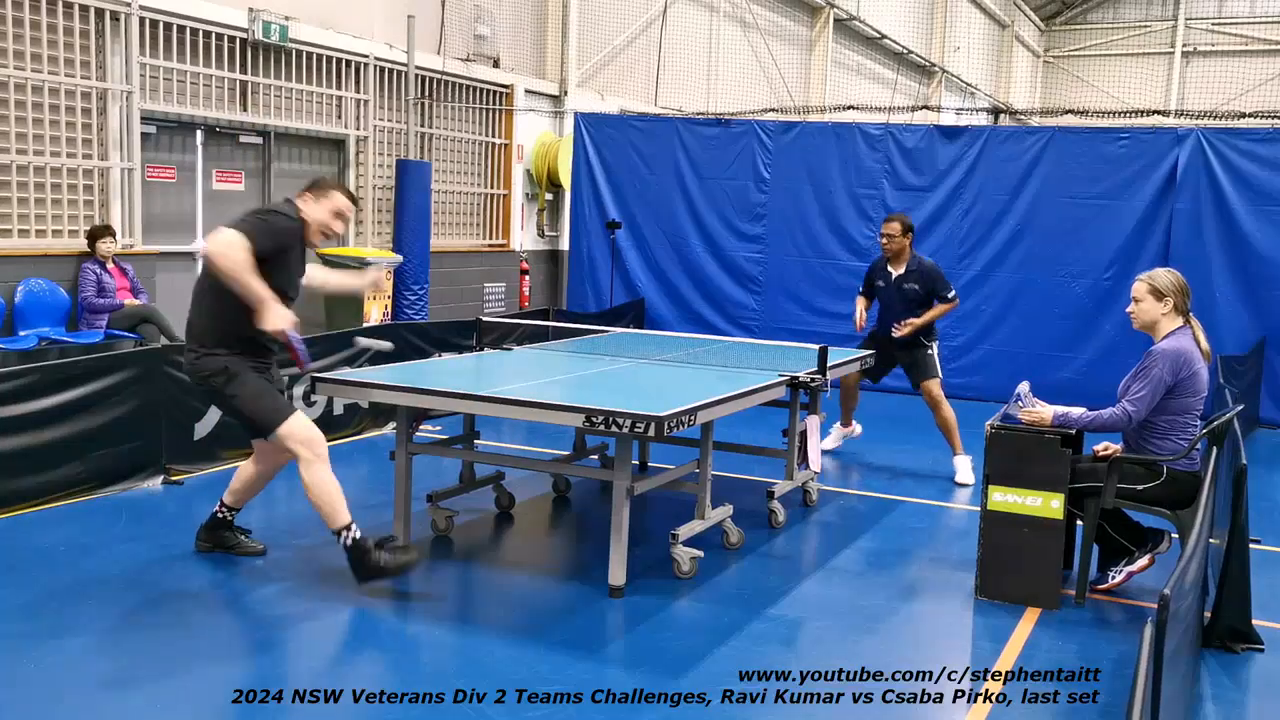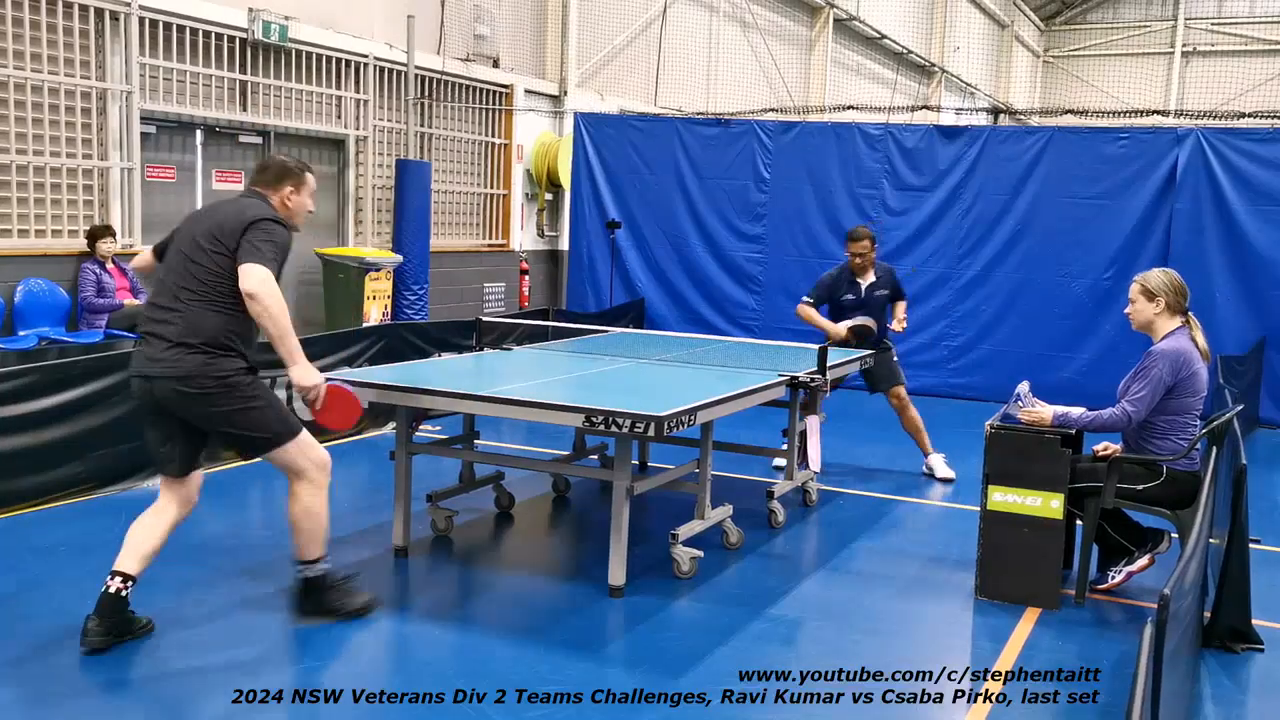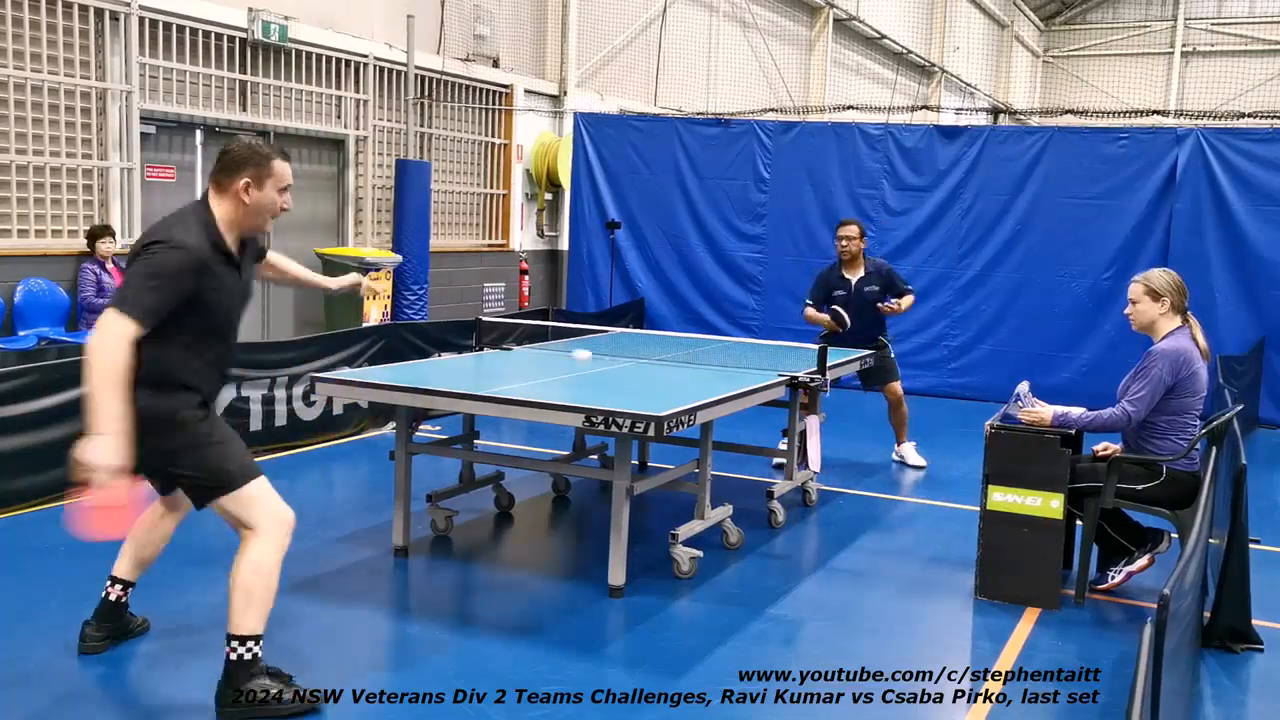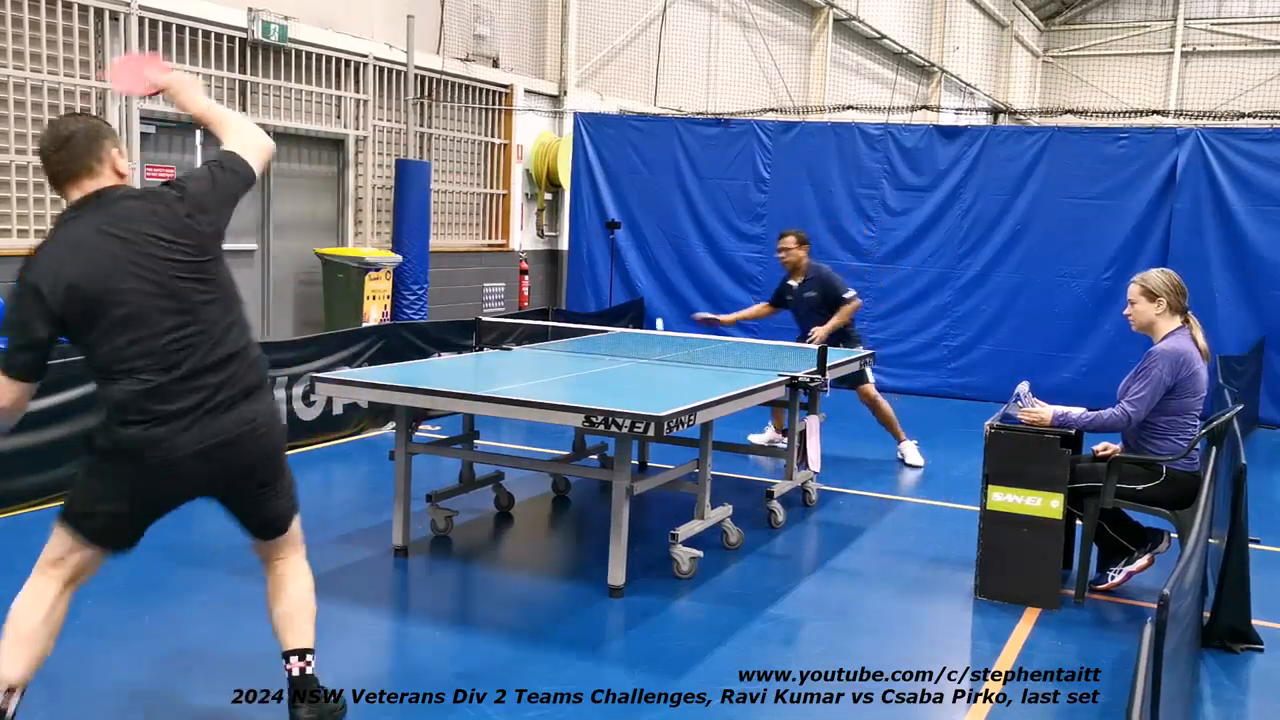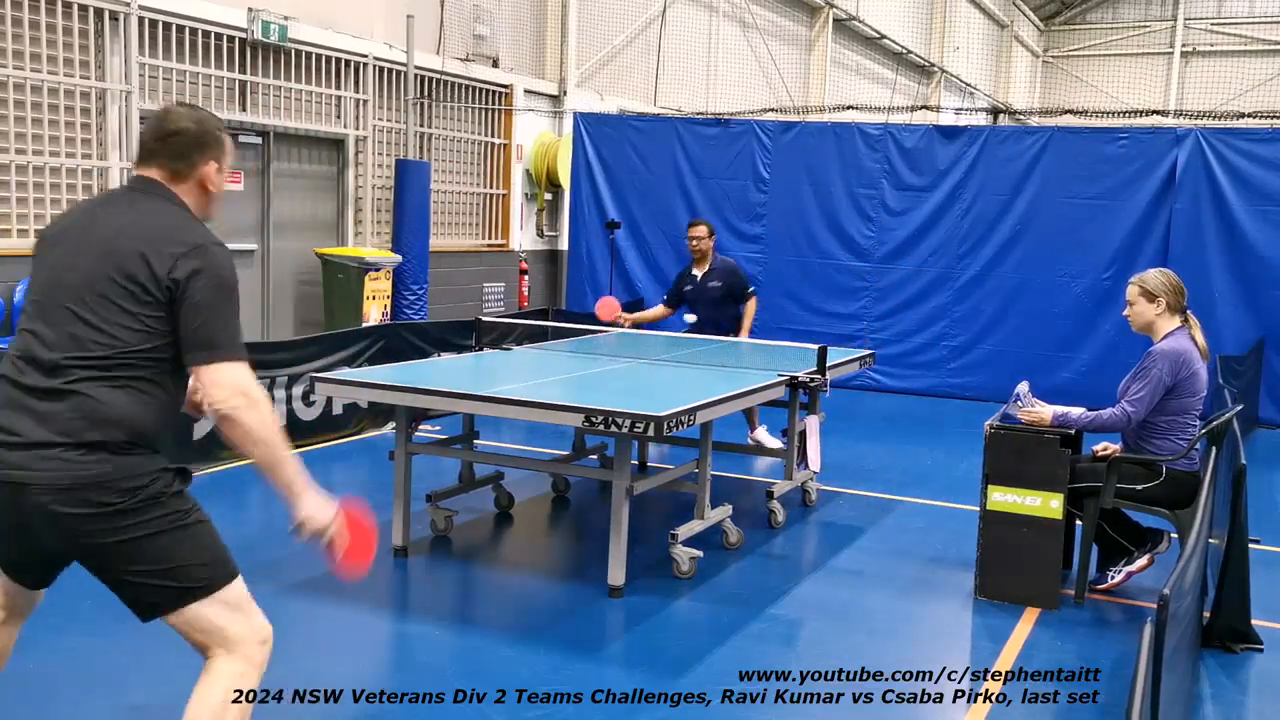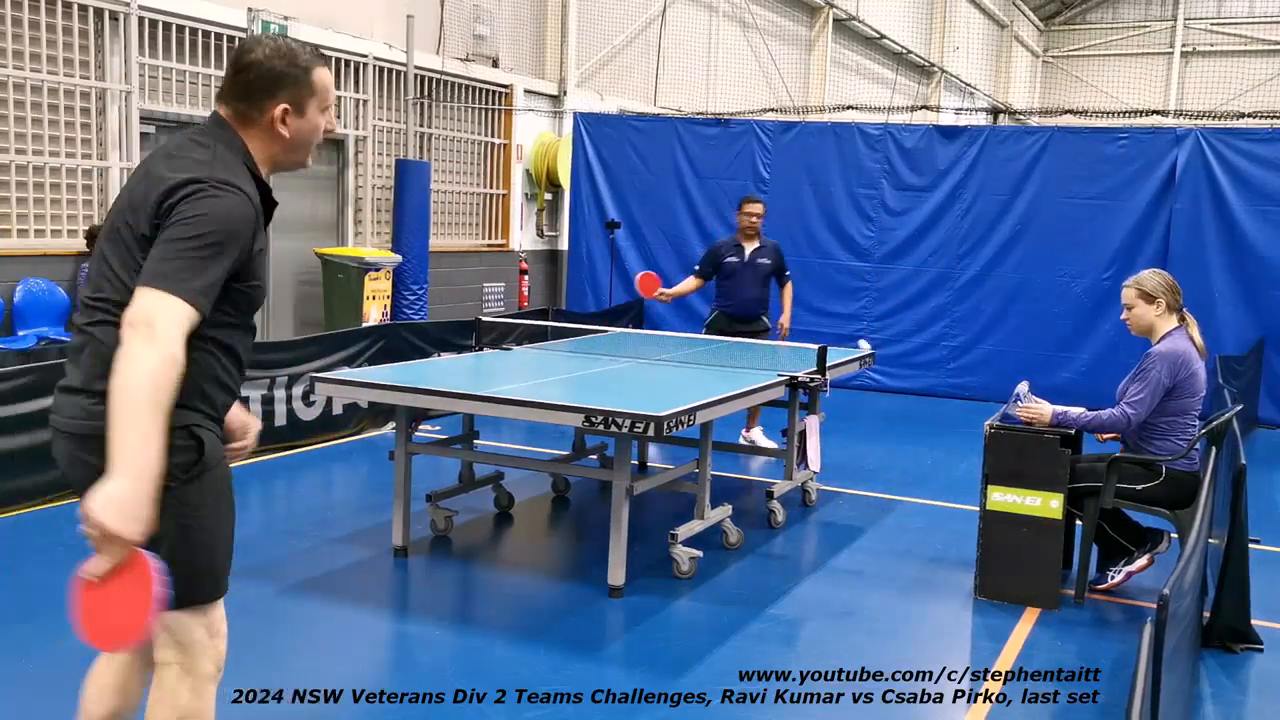
dt=0.5s
person 1, frame 1
left shoulder: (291, 234)
right shoulder: (277, 220)
left elbow: (301, 275)
right elbow: (218, 246)
left wrist: (357, 280)
right wrist: (267, 304)
left hip: (243, 358)
right hip: (221, 360)
left knee: (274, 449)
right knee: (309, 445)
left ankle: (219, 525)
right ankle: (360, 550)
person 1, frame 2
left shoulder: (204, 216)
right shoulder: (267, 223)
left elbow: (145, 261)
right elbow: (255, 287)
right wrist: (298, 364)
left hip: (149, 369)
right hip: (206, 370)
left knee: (177, 496)
right knee: (311, 465)
left ankle: (109, 611)
right ankle: (316, 586)
person 1, frame 3
left shoulder: (230, 233)
right shoulder: (186, 248)
left elbow: (262, 261)
right elbow: (109, 336)
left wrist: (329, 282)
right wrist: (109, 432)
left hip: (170, 402)
right hip: (163, 406)
left knee: (171, 502)
right knee: (270, 523)
left ankle: (108, 617)
person 1, frame 4
right shoulder: (184, 207)
right elbow: (257, 144)
right wrist: (190, 95)
left hip: (142, 449)
right hip: (244, 428)
left knee: (54, 573)
right knee: (285, 554)
person 1, frame 5
left shoulder: (69, 224)
right shoulder: (198, 255)
right elbow: (227, 398)
right wrist: (303, 493)
right hip: (110, 483)
right knee: (242, 641)
person 1, frame 6
left shoulder: (194, 157)
right shoulder: (219, 195)
right elbow: (153, 332)
left wrist: (217, 402)
right wrist: (132, 479)
left hip: (109, 425)
right hip: (150, 442)
left knee: (146, 639)
right knee: (193, 648)
person 2, frame 1
left shoulder: (1168, 353)
right shoulder: (1177, 345)
left elbow: (1127, 415)
left wrist: (1058, 417)
right wrist: (1124, 446)
left hip: (1167, 476)
right hip: (1162, 464)
left knee: (1067, 480)
left ankle: (1142, 543)
right ankle: (1119, 557)
person 2, frame 2
left shoulder: (1167, 353)
right shoulder: (1177, 345)
left elbow: (1127, 416)
left wrist: (1058, 417)
right wrist: (1123, 446)
left hip: (1167, 475)
right hip: (1161, 463)
left knee: (1065, 480)
left ankle: (1142, 542)
right ankle: (1120, 556)
person 2, frame 3
left shoulder: (1167, 353)
right shoulder: (1177, 345)
left elbow: (1127, 415)
left wrist: (1058, 417)
right wrist: (1123, 446)
left hip: (1167, 475)
right hip: (1161, 462)
left knee: (1065, 480)
left ankle: (1142, 542)
right ankle: (1118, 556)
person 2, frame 4
left shoulder: (1167, 354)
right shoulder: (1176, 345)
left elbow: (1126, 416)
left wrist: (1057, 417)
right wrist: (1123, 447)
left hip: (1166, 476)
right hip: (1161, 464)
left knee: (1064, 480)
left ankle: (1141, 543)
right ankle: (1119, 556)
person 2, frame 5
left shoulder: (1167, 353)
right shoulder: (1178, 345)
left elbow: (1126, 415)
left wrist: (1057, 417)
right wrist: (1123, 446)
left hip: (1167, 476)
right hip: (1161, 464)
left knee: (1065, 480)
left ankle: (1141, 542)
right ankle: (1119, 556)
person 2, frame 6
left shoulder: (1166, 354)
right shoulder: (1174, 346)
left elbow: (1126, 416)
left wrist: (1057, 416)
right wrist: (1122, 433)
left hip: (1167, 476)
right hip: (1162, 466)
left knee: (1065, 480)
right knee: (1065, 467)
left ankle: (1141, 542)
right ankle: (1120, 555)
person 3, frame 1
left shoulder: (926, 269)
right shoulder: (877, 267)
left elbow: (951, 301)
right elbow: (865, 295)
left wrist: (919, 322)
right wrist: (860, 310)
left hip: (918, 343)
right hip: (881, 340)
left knee: (934, 395)
right knee: (848, 381)
left ankle: (960, 459)
right ankle: (847, 426)
person 3, frame 2
left shoulder: (887, 274)
right shoulder: (833, 278)
left elbow: (900, 299)
right elbow: (803, 308)
left wrist: (898, 317)
right wrist: (830, 327)
left hip: (876, 348)
right hip: (839, 345)
left knee: (900, 399)
left ankle: (931, 458)
person 3, frame 3
left shoulder: (883, 271)
right shoulder: (827, 276)
left elbow: (909, 296)
right elbow: (809, 310)
left wrist: (900, 308)
right wrist: (821, 319)
left hip: (874, 345)
right hip: (835, 344)
left knee: (896, 394)
left ankle: (903, 447)
right ankle: (790, 443)
person 3, frame 4
left shoulder: (823, 276)
right shoulder: (786, 284)
left elbow: (853, 303)
right elbow: (768, 307)
left wrist: (827, 329)
right wrist: (728, 318)
left hip: (842, 344)
right hip: (808, 344)
left knee: (868, 393)
left ankle: (905, 444)
right ankle: (776, 432)
person 3, frame 5
left shoulder: (728, 269)
right shoulder: (683, 276)
left elbow: (750, 299)
right elbow: (666, 308)
left wrist: (744, 333)
right wrist: (632, 318)
left hip: (727, 339)
left ankle: (756, 431)
person 3, frame 6
left shoulder: (772, 250)
right shoulder: (720, 249)
left elbow: (785, 283)
right elbow: (697, 278)
left wrist: (786, 314)
right wrist: (671, 293)
left hip: (756, 325)
right hip: (722, 321)
left ankle: (751, 431)
